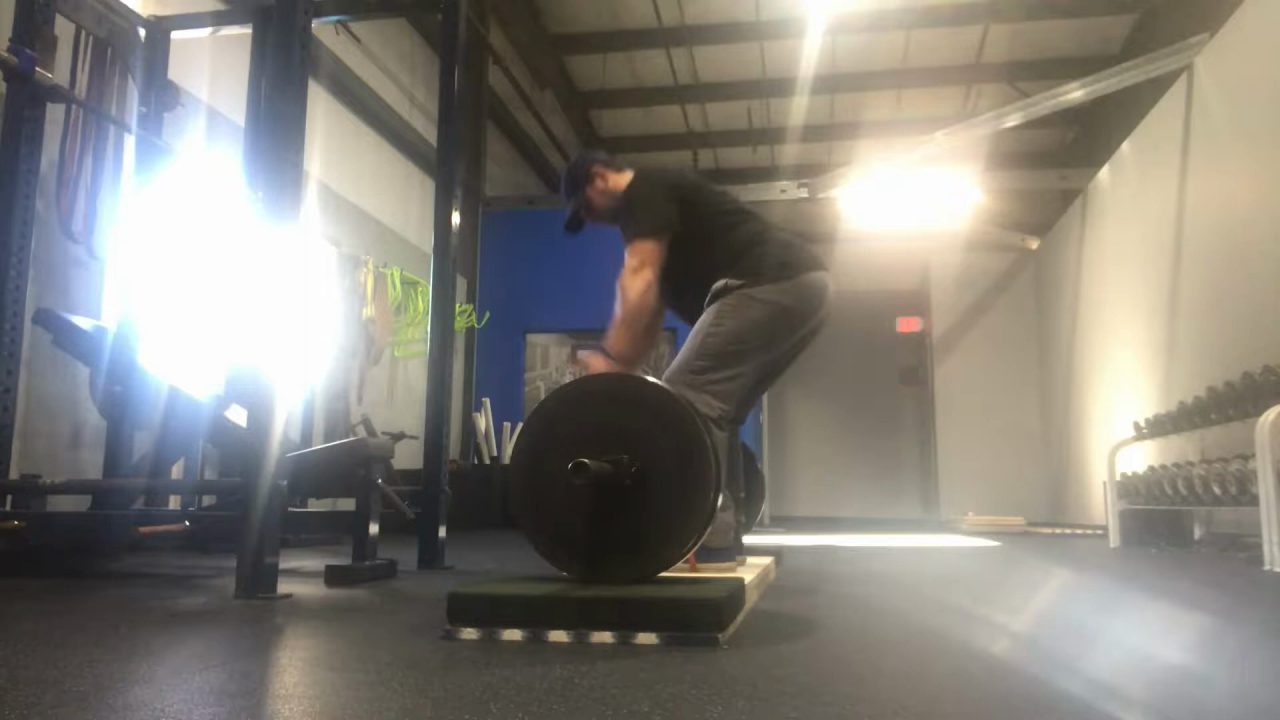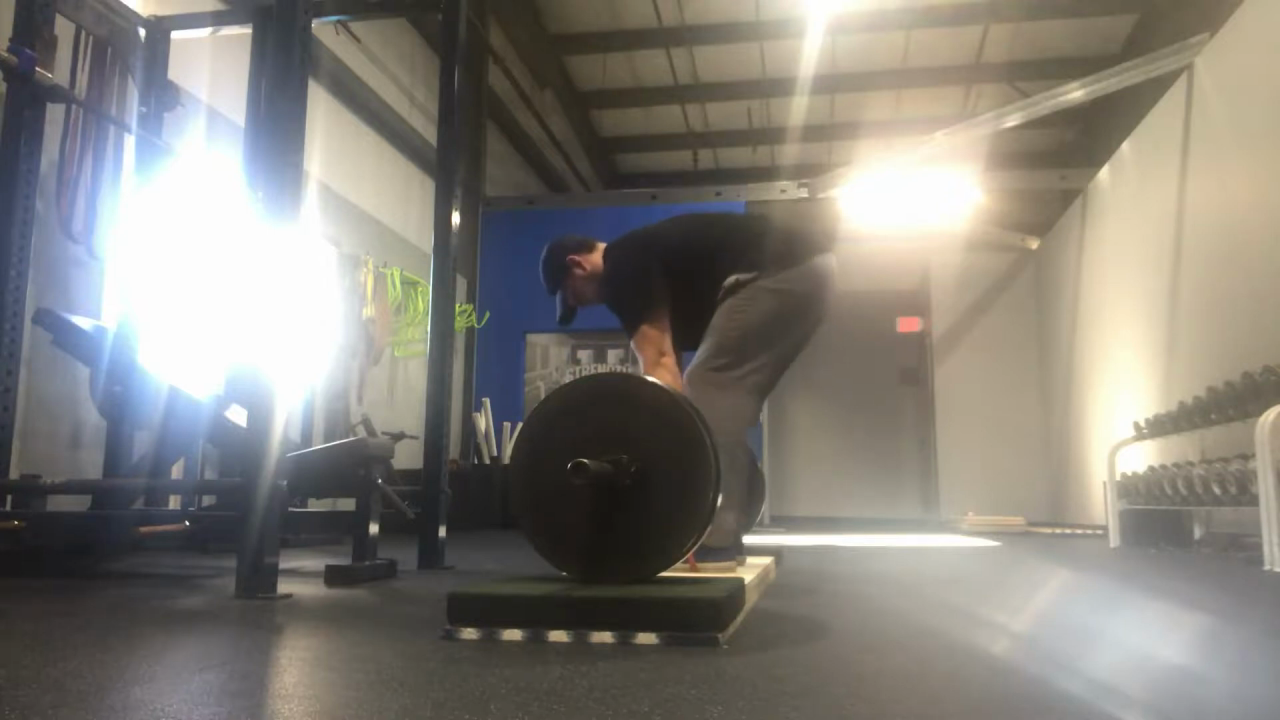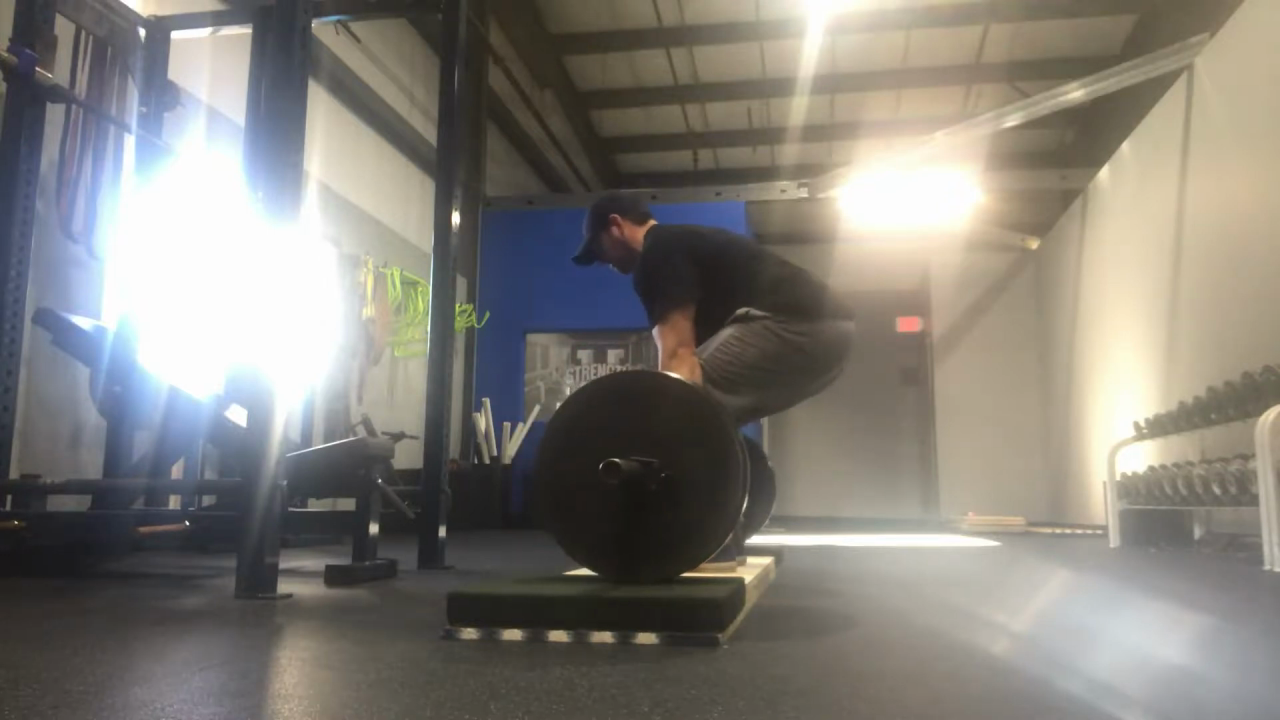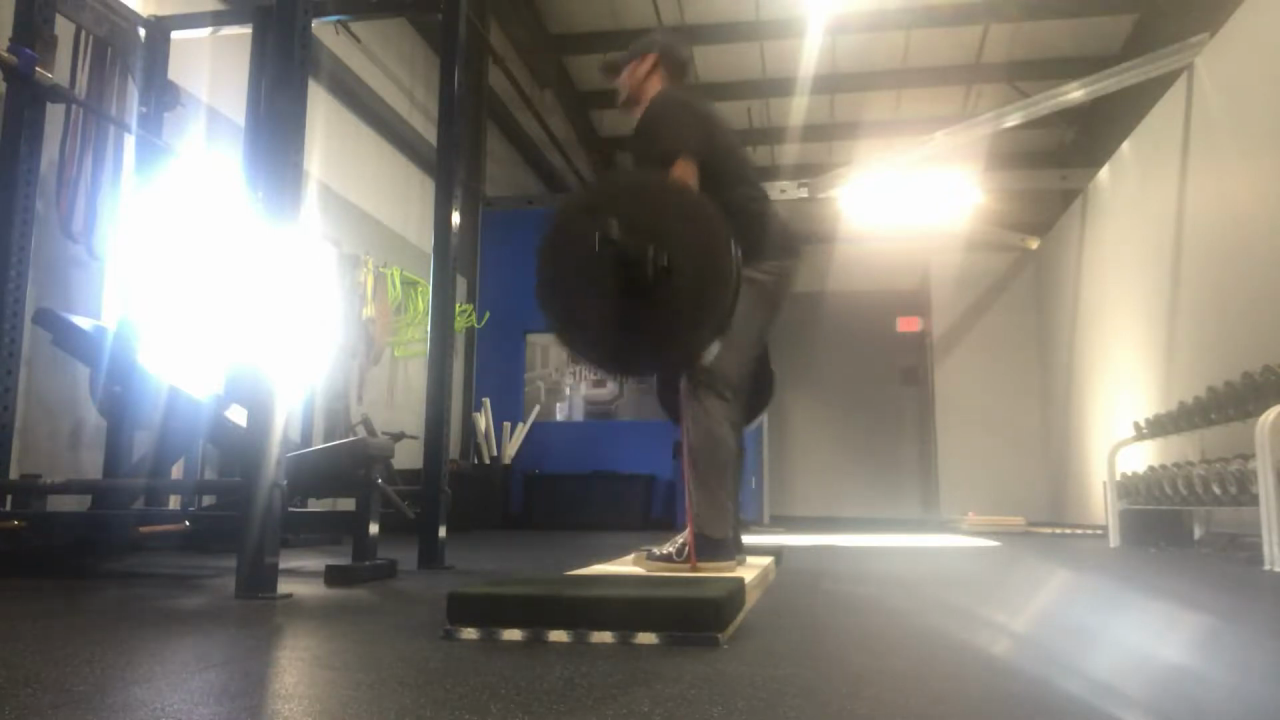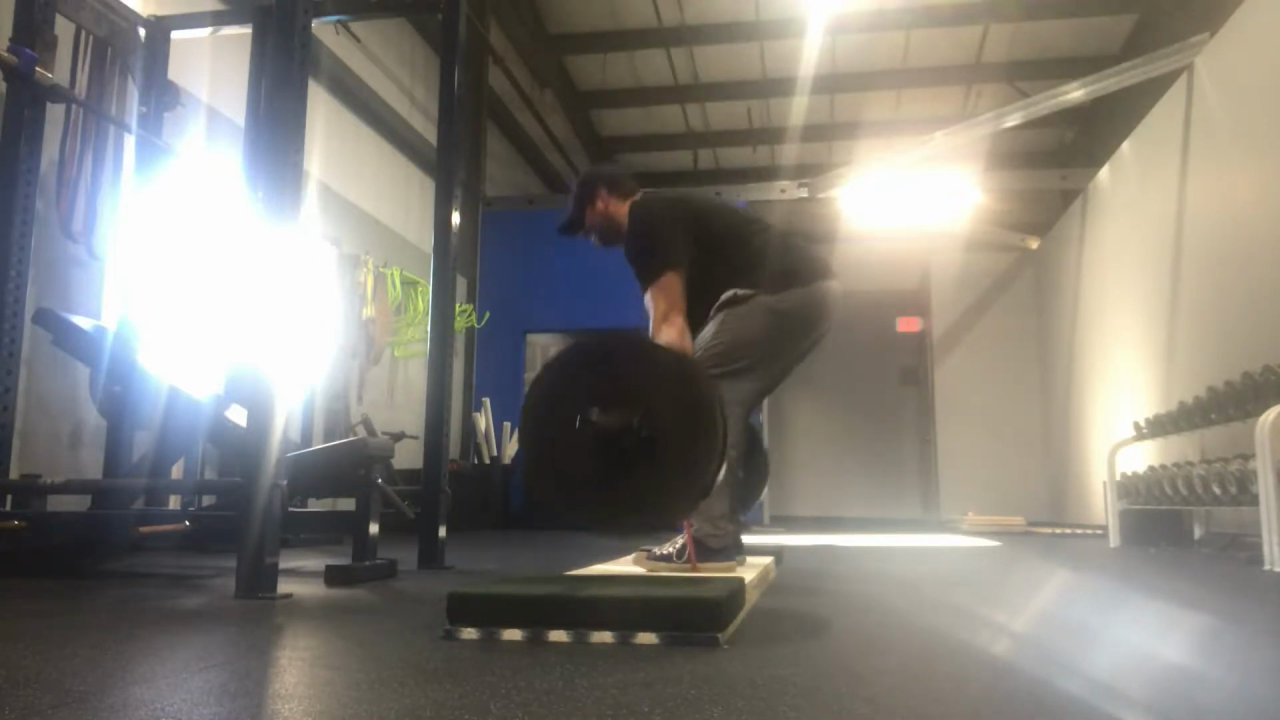
dt=1s
person 1, frame 1
left shoulder: (643, 193)
right shoulder: (663, 198)
left elbow: (640, 278)
right elbow: (656, 297)
left wrist: (611, 359)
right wrist: (627, 368)
left hip: (773, 285)
right hip: (804, 284)
left knee: (689, 399)
right knee: (713, 407)
left ankle: (710, 543)
right ankle: (722, 536)
person 1, frame 2
left shoulder: (624, 265)
right shoulder: (642, 255)
left elbow: (659, 361)
right elbow: (667, 357)
left hip: (786, 270)
right hip: (809, 265)
left knee: (707, 391)
right knee: (721, 396)
left ankle: (712, 542)
right ankle: (724, 535)
person 1, frame 3
left shoulder: (658, 253)
right shoulder: (680, 245)
left elbow: (678, 353)
right elbow: (691, 352)
left hip: (798, 325)
right hip: (826, 328)
person 1, frame 4
left shoulder: (663, 114)
right shoulder: (686, 117)
left hip: (742, 257)
right hip: (760, 256)
left knee: (706, 392)
right knee: (714, 399)
left ankle: (709, 541)
right ankle: (720, 536)
person 1, frame 5
left shoulder: (648, 222)
right shoulder: (666, 218)
left elbow: (669, 321)
right elbow: (681, 320)
left hip: (785, 292)
right hip: (808, 292)
right knee: (718, 403)
left ankle: (709, 542)
right ankle: (720, 535)
